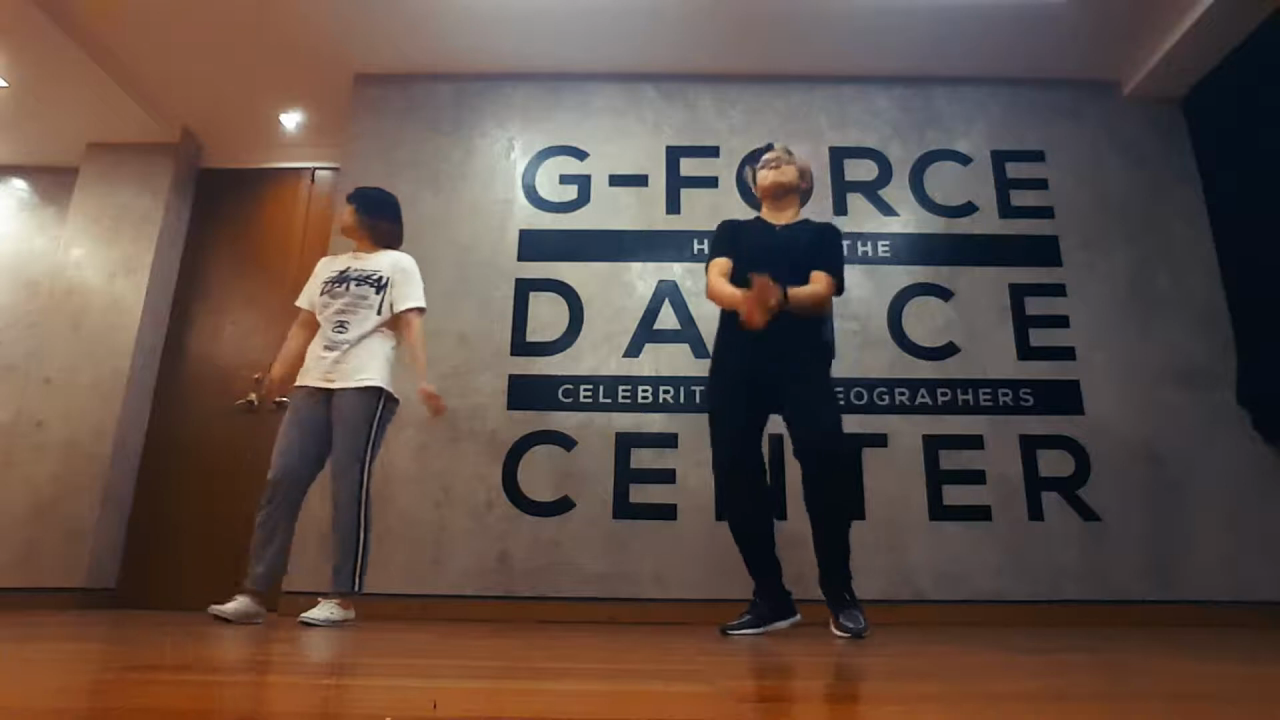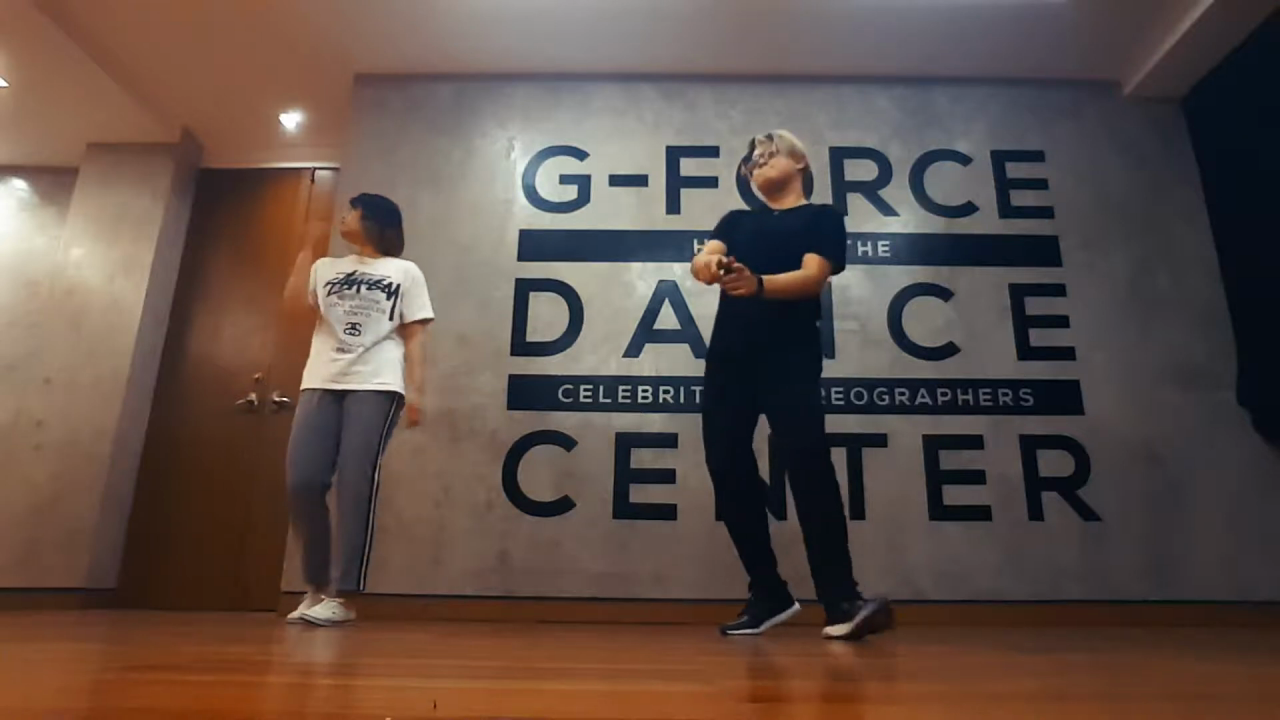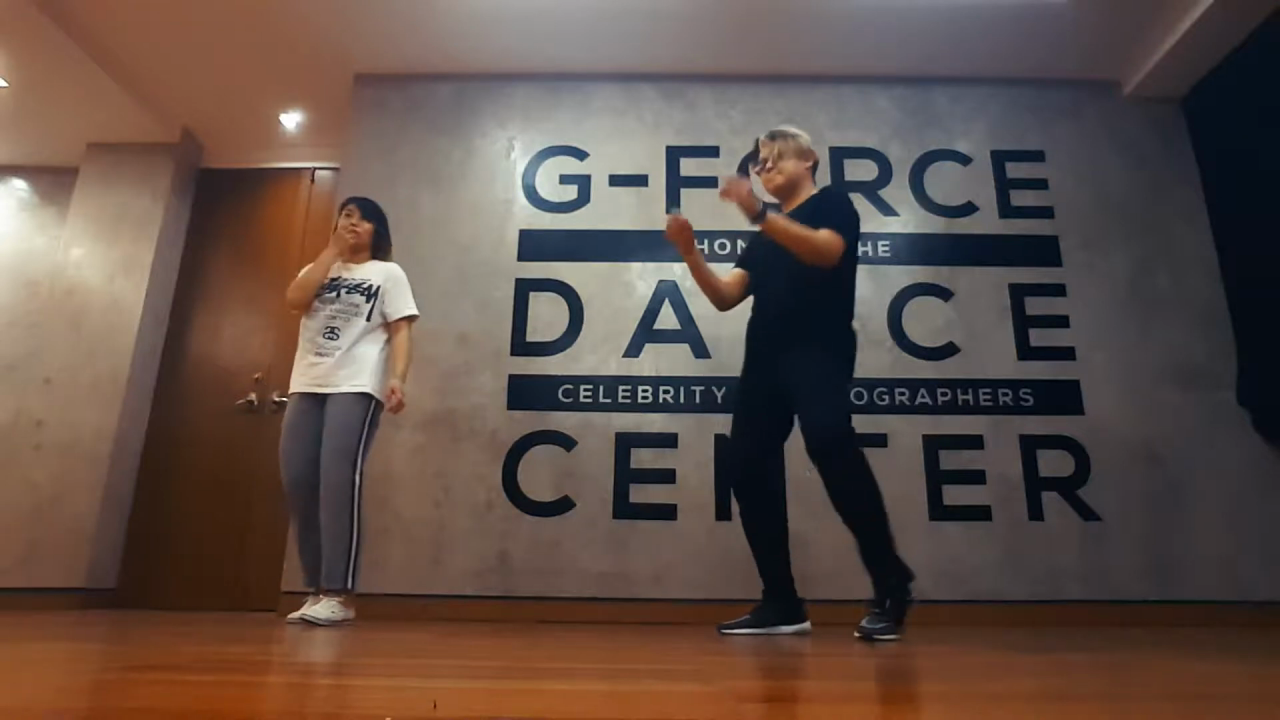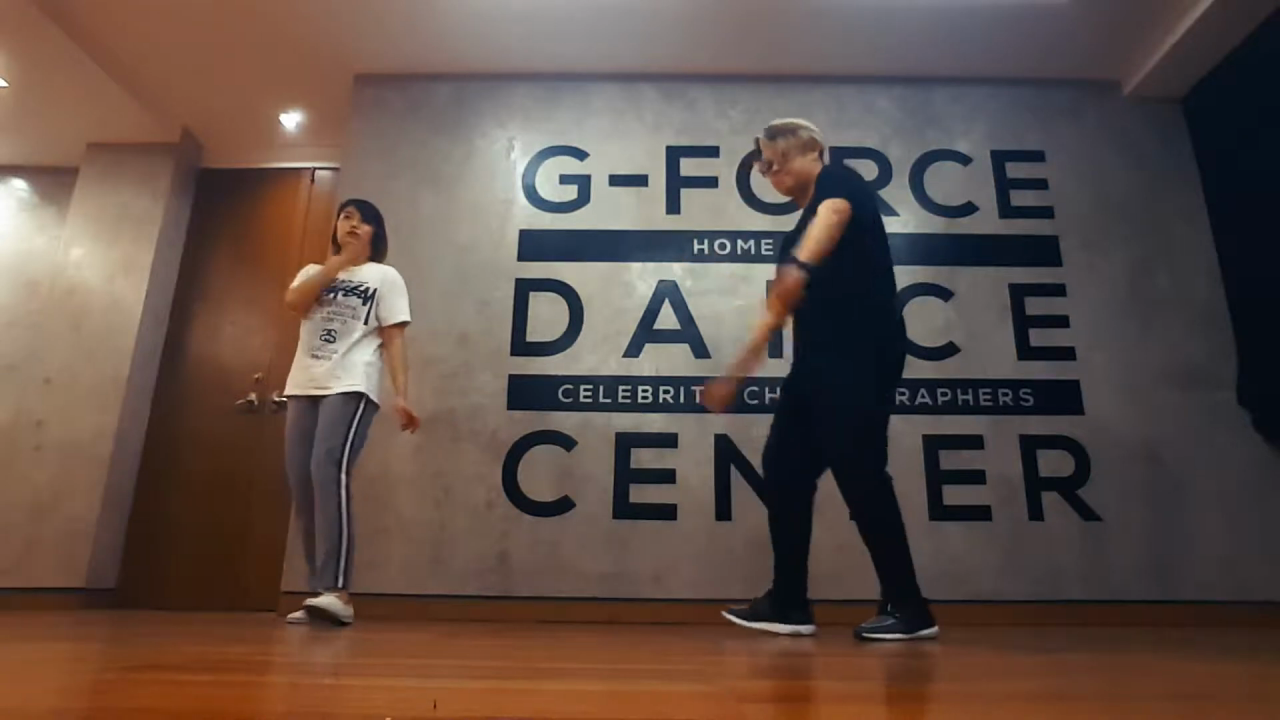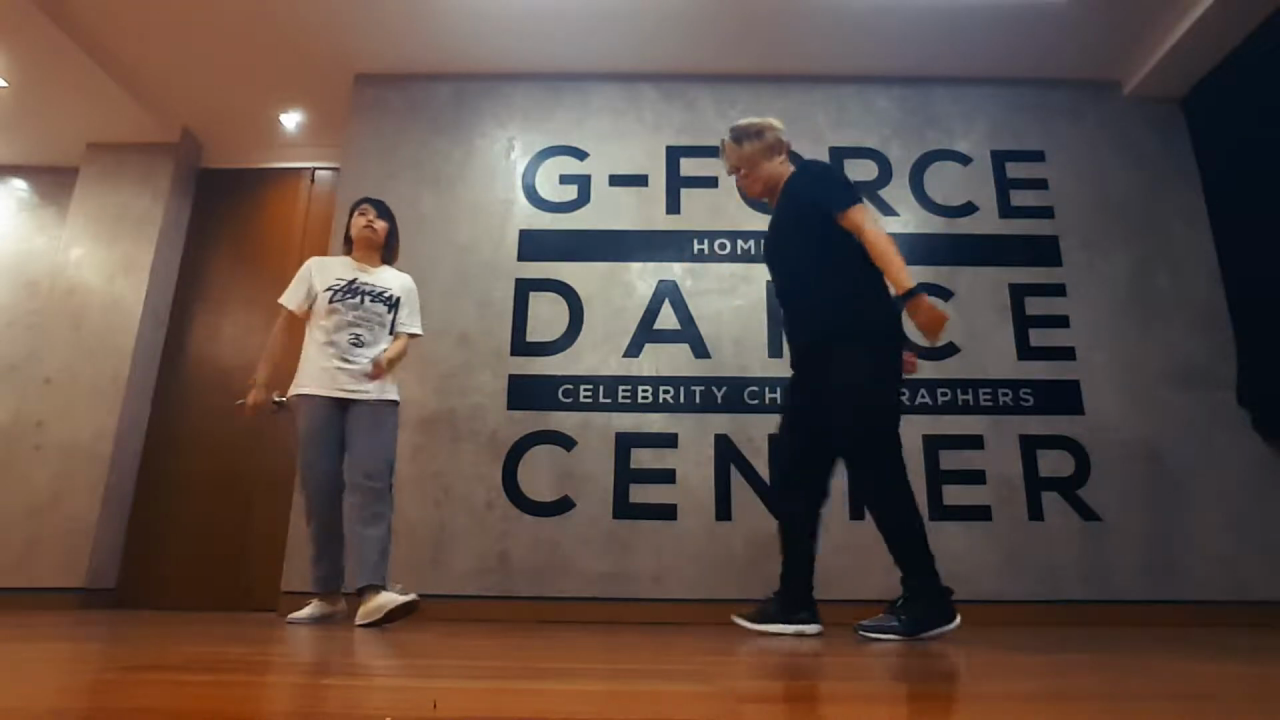
dt=0.4s
person 1, frame 1
left shoulder: (822, 234)
right shoulder: (732, 231)
left elbow: (822, 294)
right elbow: (714, 282)
left wrist: (782, 297)
right wrist: (744, 300)
left hip: (801, 357)
right hip: (736, 361)
left knee: (823, 447)
right knee: (734, 469)
left ankle: (838, 588)
right ankle: (771, 597)
person 1, frame 2
left shoulder: (822, 218)
right shoulder: (737, 221)
left elbow: (812, 276)
right elbow: (703, 259)
left wrist: (758, 284)
right wrist: (711, 267)
left hip: (790, 351)
right hip: (729, 355)
left knee: (806, 453)
right knee: (727, 465)
left ankle: (841, 598)
right ankle: (769, 593)
person 1, frame 3
left shoulder: (832, 202)
right shoulder: (763, 242)
left elbow: (826, 251)
right elbow: (725, 296)
left wrist: (759, 213)
right wrist: (689, 252)
left hip: (820, 351)
right hip: (764, 359)
left knee: (830, 441)
right knee: (749, 469)
left ankle: (891, 585)
right ankle: (781, 603)
person 1, frame 4
left shoulder: (841, 180)
right shoulder: (800, 229)
left elbow: (832, 221)
right elbow: (778, 310)
left wrist: (798, 266)
right wrist: (735, 372)
left hip: (860, 347)
right hip: (817, 358)
left knee: (855, 466)
right knee: (784, 470)
left ankle: (907, 605)
right ankle: (788, 602)
person 1, frame 5
left shoulder: (813, 181)
right shoulder: (779, 226)
left elbow: (865, 225)
left wrist: (907, 290)
right wrist: (889, 356)
left hip: (859, 345)
right hip: (814, 358)
left knee: (872, 461)
right knee: (795, 469)
left ankle: (927, 601)
right ankle: (795, 601)
person 2, frame 1
left shoulder: (399, 264)
right shoulder: (326, 267)
left elbow: (410, 323)
right elbow: (305, 325)
left wrist: (422, 379)
right wrist: (281, 366)
left hip: (366, 385)
right hip: (315, 383)
left knee: (350, 485)
right knee: (283, 480)
left ankle: (342, 598)
right ankle: (254, 593)
person 2, frame 2
left shoulder: (405, 272)
right shoulder: (328, 268)
left elbow: (413, 336)
right elbow: (294, 300)
left wrist: (415, 390)
right wrist: (308, 250)
left hip: (375, 387)
right hip: (320, 384)
left knee: (356, 485)
right knee: (302, 482)
left ankle: (341, 595)
right ankle: (318, 587)
person 2, frame 3
left shoulder: (389, 274)
right shoulder: (318, 270)
left elbow: (400, 331)
right elbow: (294, 299)
left wrist: (397, 379)
right wrist: (332, 250)
left hip: (356, 387)
right hip: (306, 386)
left knee: (339, 481)
right knee: (299, 486)
left ankle: (338, 596)
right ankle: (319, 590)
person 2, frame 4
left shoulder: (385, 277)
right shoulder: (313, 273)
left elbow: (393, 338)
right elbow: (293, 301)
left wrist: (401, 394)
right wrist: (338, 263)
left hip: (351, 387)
right hip: (303, 389)
left knee: (330, 477)
right knee: (303, 489)
left ankle: (334, 591)
right ankle: (323, 591)
person 2, frame 5
left shoulder: (403, 284)
right shoulder: (317, 269)
left elbow: (404, 339)
right elbow: (285, 323)
left wrist: (389, 359)
right wrist: (260, 381)
left hip: (376, 394)
right hip: (318, 391)
left knee: (372, 484)
right knee: (320, 490)
left ankle: (373, 593)
right ankle: (328, 594)
